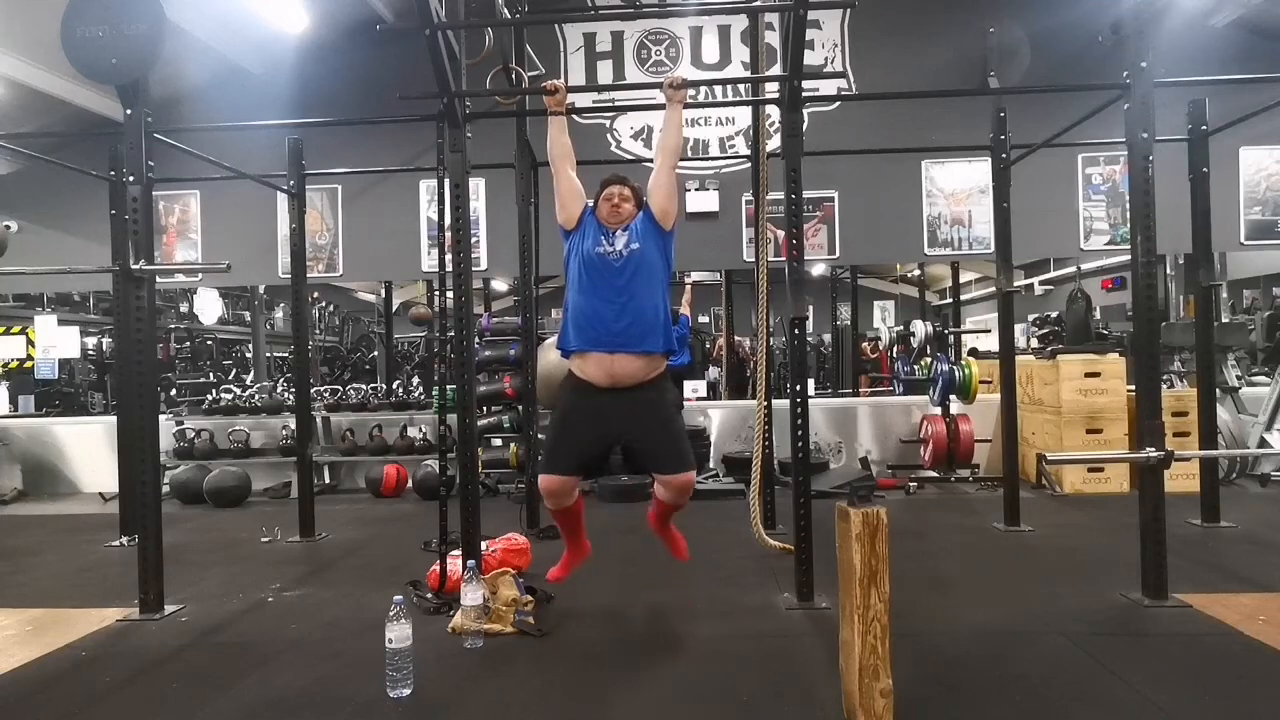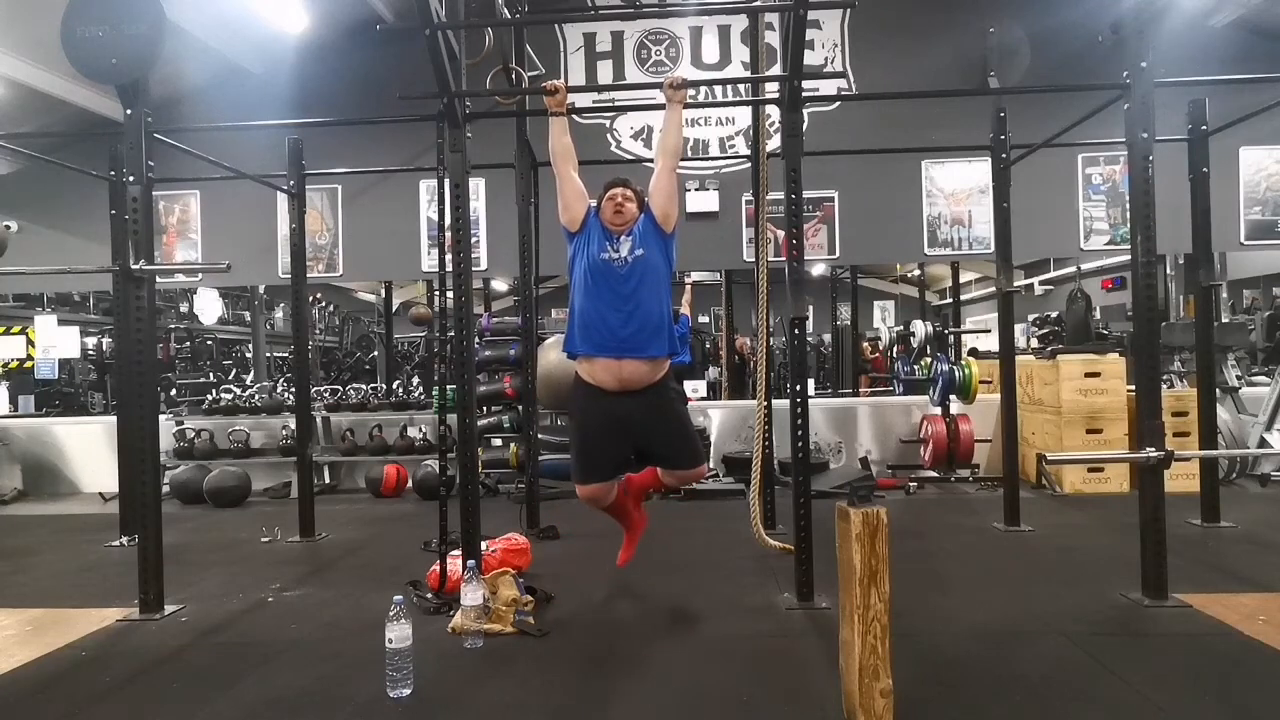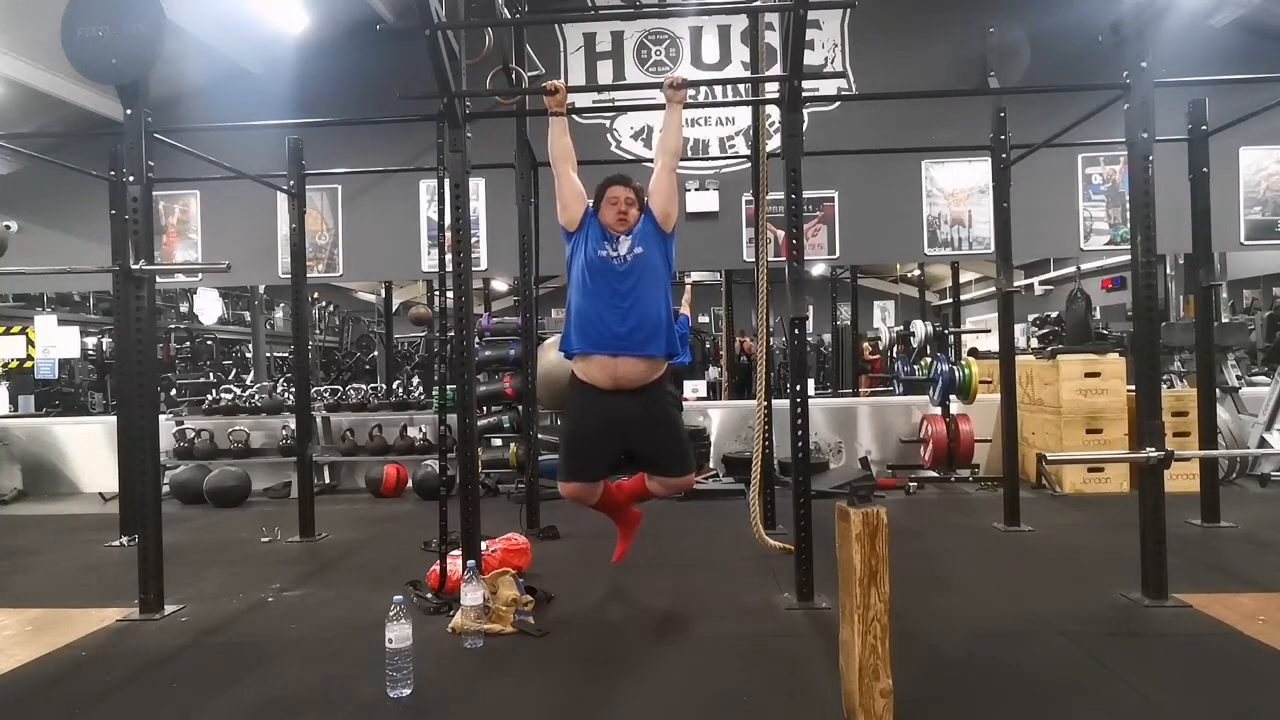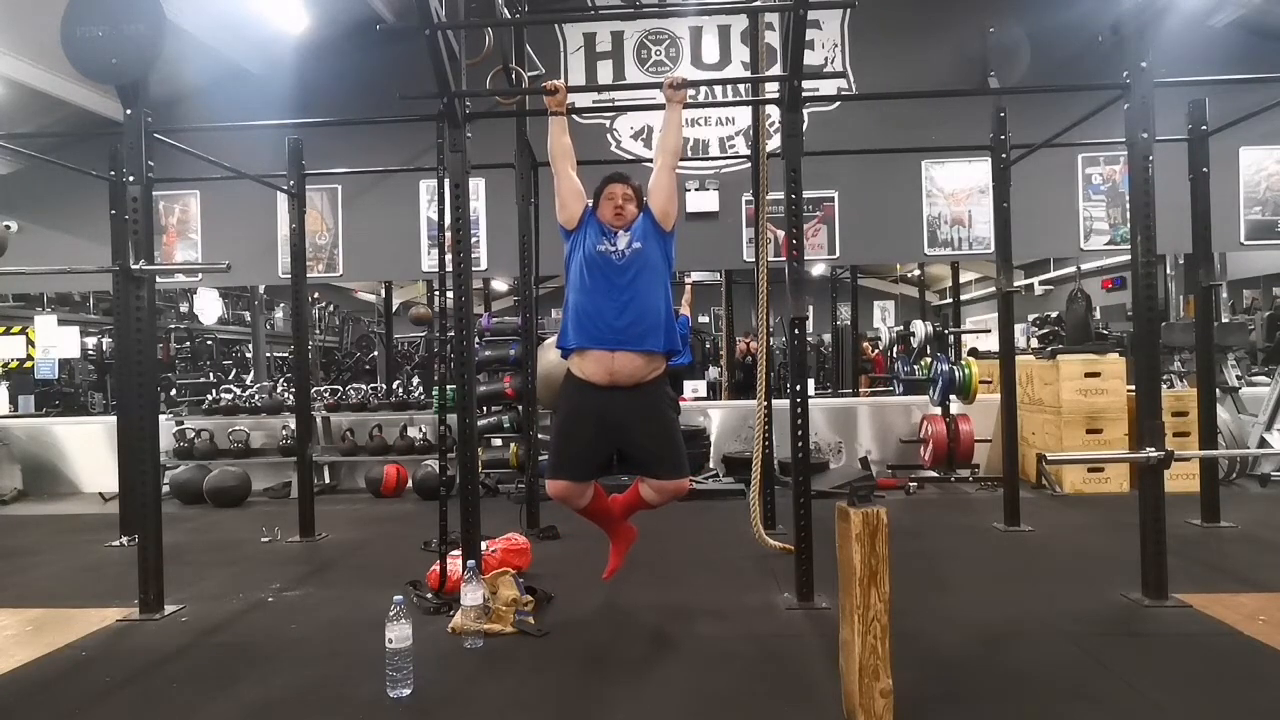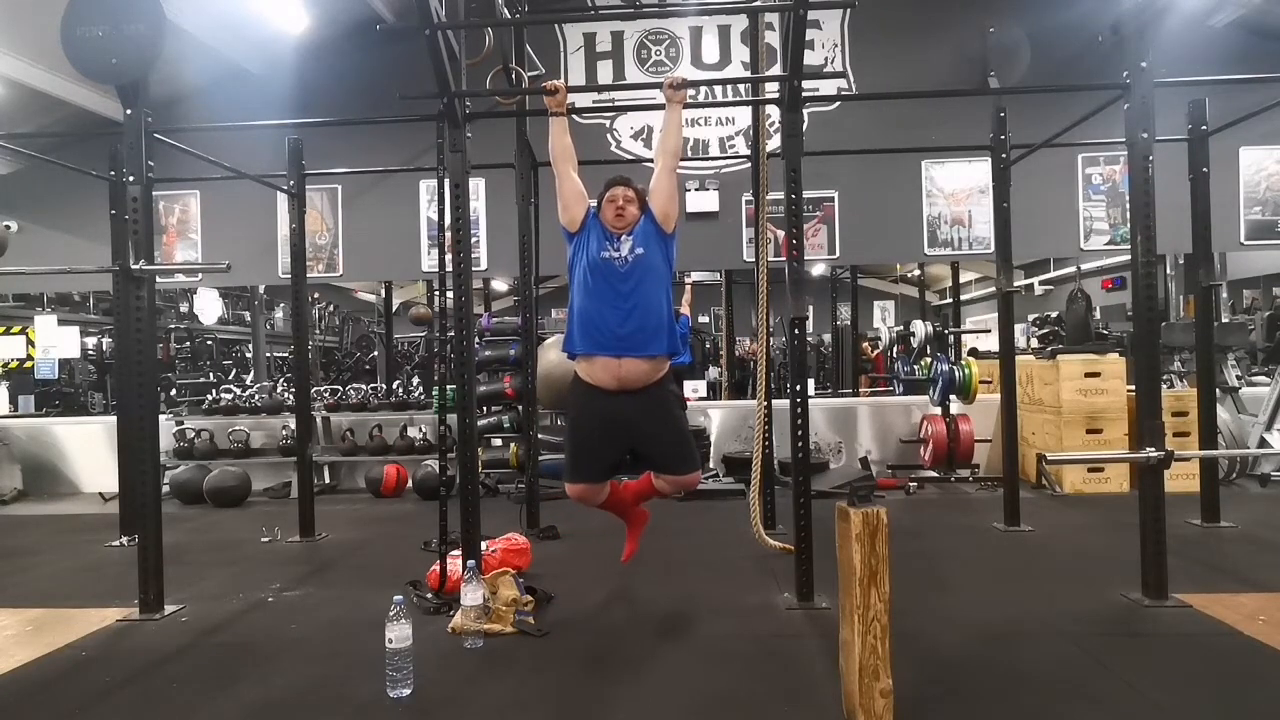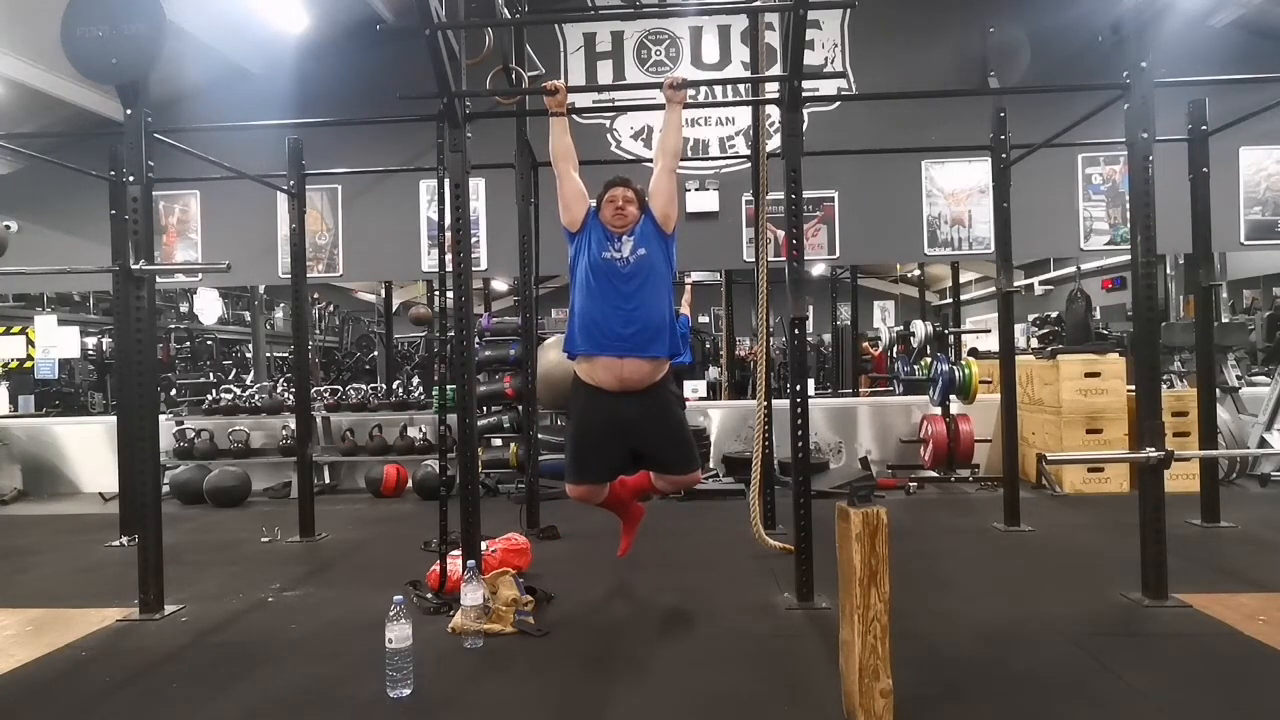
dt=0.7s
person 1, frame 1
left shoulder: (653, 230)
right shoulder: (580, 230)
left elbow: (665, 162)
right elbow: (563, 169)
left wrist: (674, 105)
right wrist: (556, 112)
left hip: (648, 389)
right hip: (584, 390)
left knee: (681, 481)
right knee: (554, 485)
left ankle: (660, 519)
right ankle: (576, 545)
person 1, frame 2
left shoulder: (655, 232)
right shoulder: (583, 235)
left elbow: (666, 163)
right elbow: (565, 169)
left wrist: (674, 105)
right wrist: (557, 112)
left hip: (655, 390)
right hip: (594, 394)
left knee: (690, 469)
right knee: (592, 490)
left ankle: (638, 485)
right ankle: (630, 520)
person 1, frame 3
left shoulder: (655, 232)
right shoulder: (582, 234)
left elbow: (665, 164)
right elbow: (564, 170)
left wrist: (674, 106)
right wrist: (557, 113)
left hip: (651, 391)
right hip: (589, 392)
left knee: (678, 480)
right knee: (574, 487)
left ankle: (623, 495)
right ankle: (623, 513)
person 1, frame 4
left shoulder: (654, 230)
right shoulder: (581, 232)
left elbow: (665, 162)
right elbow: (563, 168)
left wrist: (674, 105)
right wrist: (557, 112)
left hip: (647, 391)
right hip: (584, 390)
left knee: (672, 484)
right knee: (563, 486)
left ankle: (618, 508)
right ankle: (615, 525)
person 1, frame 5
left shoulder: (655, 232)
right shoulder: (584, 234)
left elbow: (666, 163)
right elbow: (565, 169)
left wrist: (674, 105)
right wrist: (558, 112)
left hip: (653, 390)
right hip: (592, 393)
left knee: (684, 477)
right knee: (582, 489)
left ankle: (632, 495)
right ankle: (628, 509)
person 1, frame 6
left shoulder: (656, 233)
right shoulder: (584, 235)
left elbow: (666, 164)
right elbow: (565, 169)
left wrist: (674, 106)
right wrist: (557, 111)
left hip: (654, 392)
right hip: (593, 394)
left knee: (684, 476)
right knee: (582, 489)
left ankle: (630, 488)
right ankle: (625, 506)
